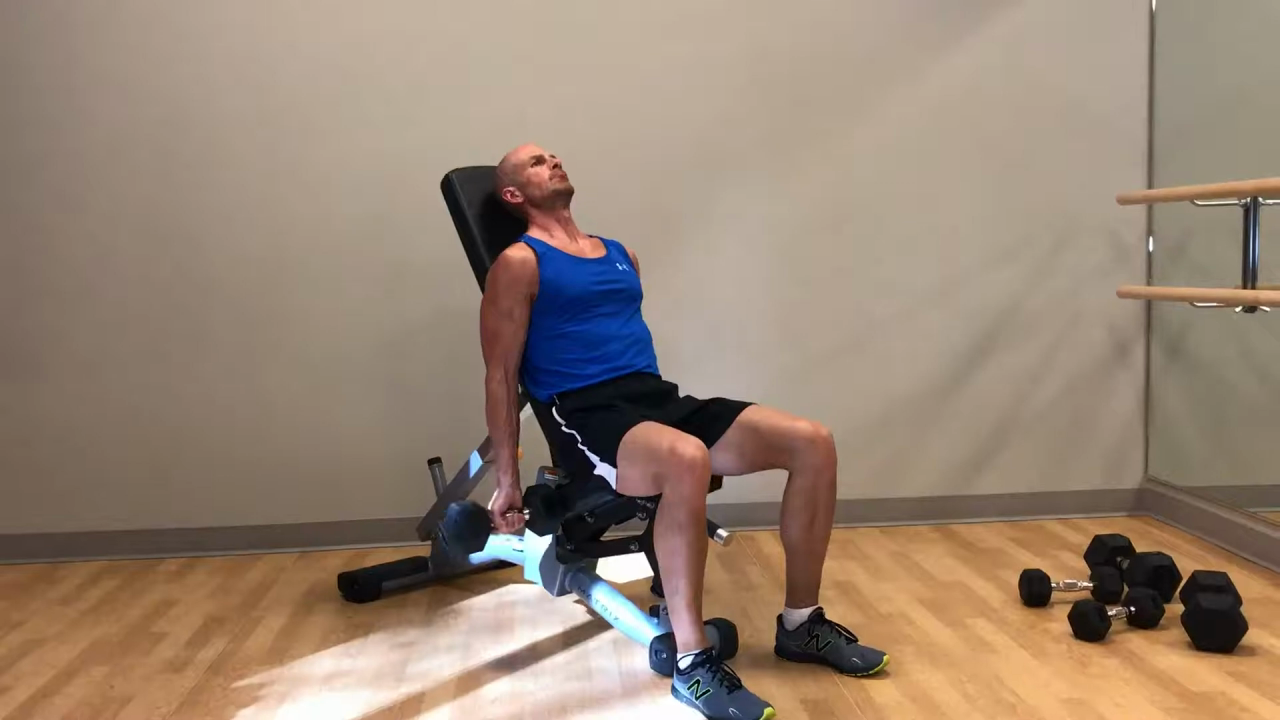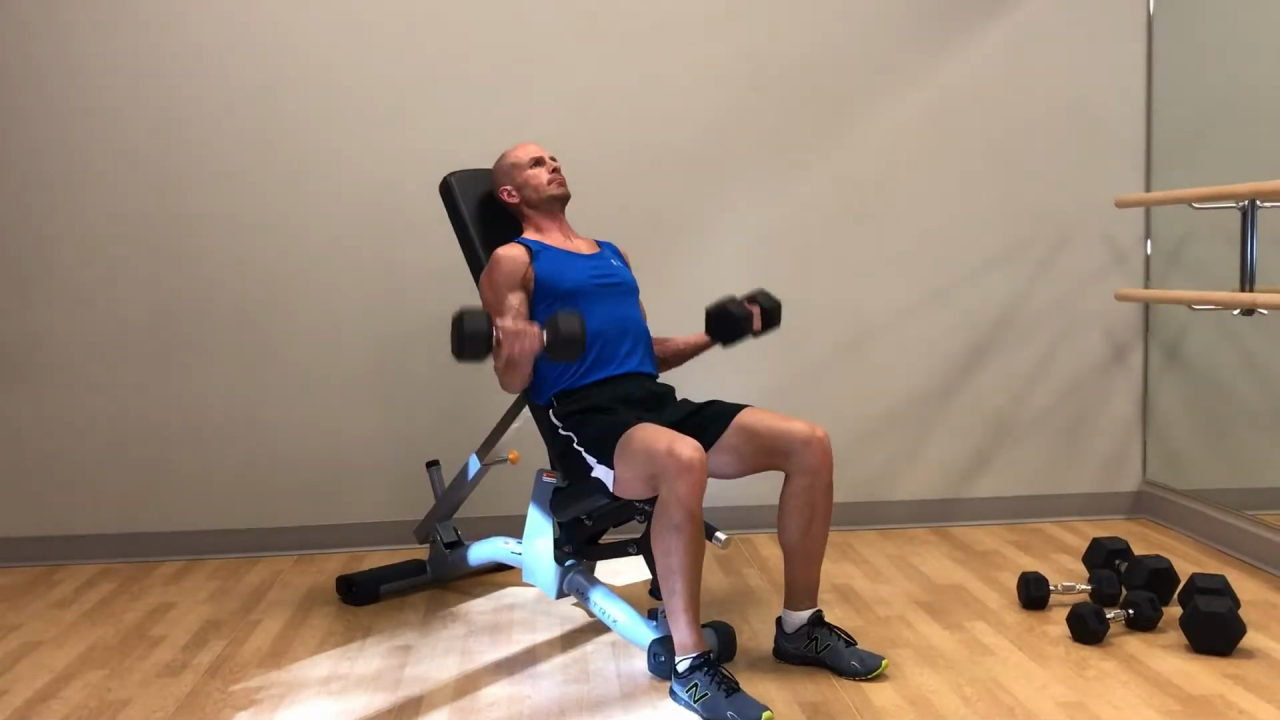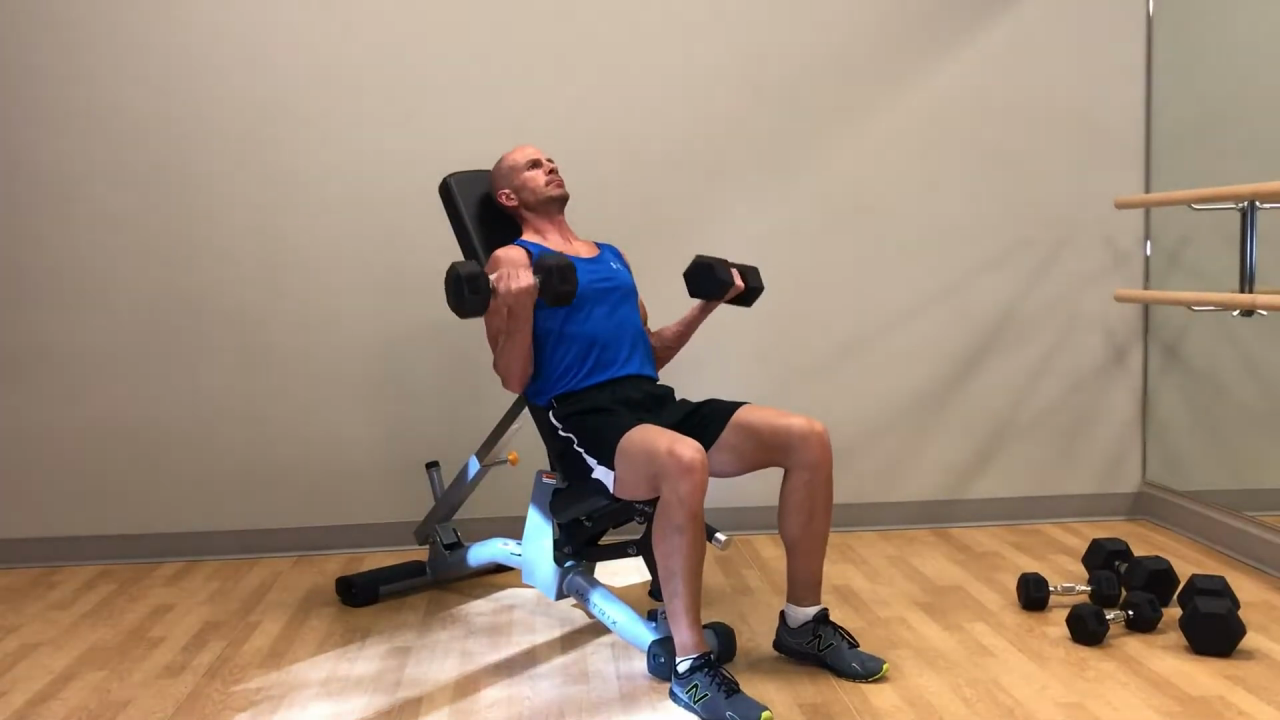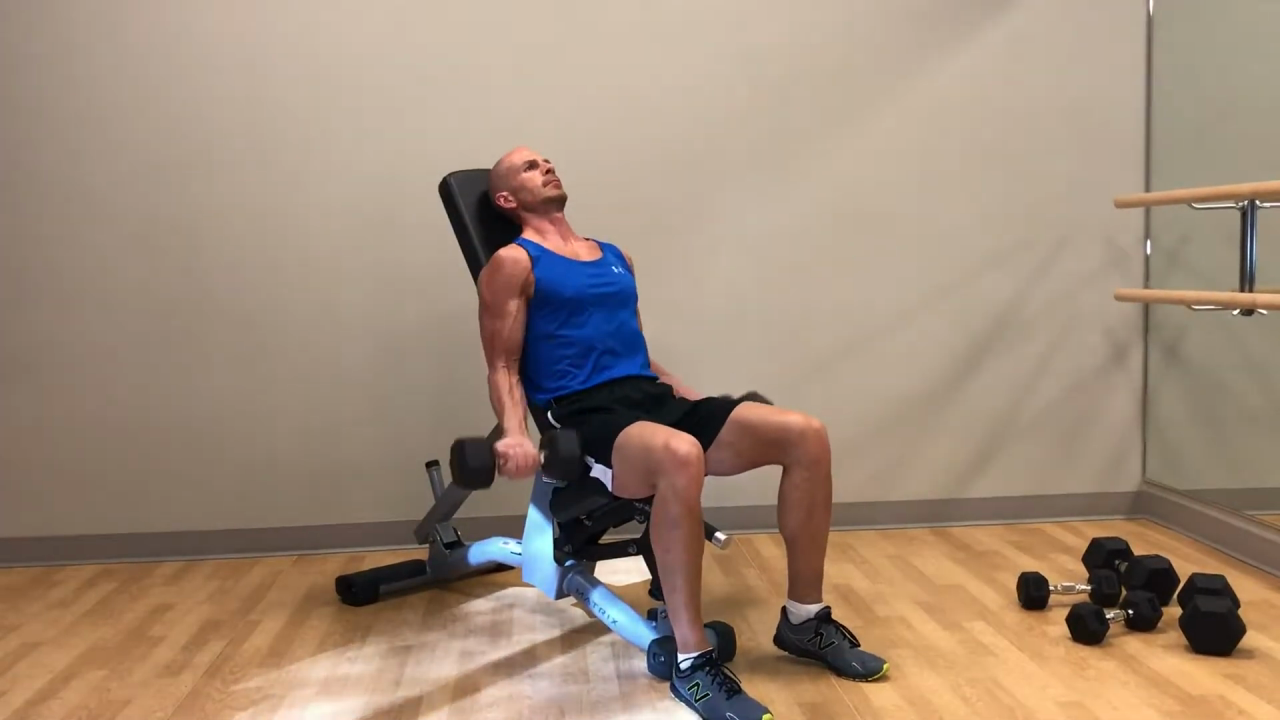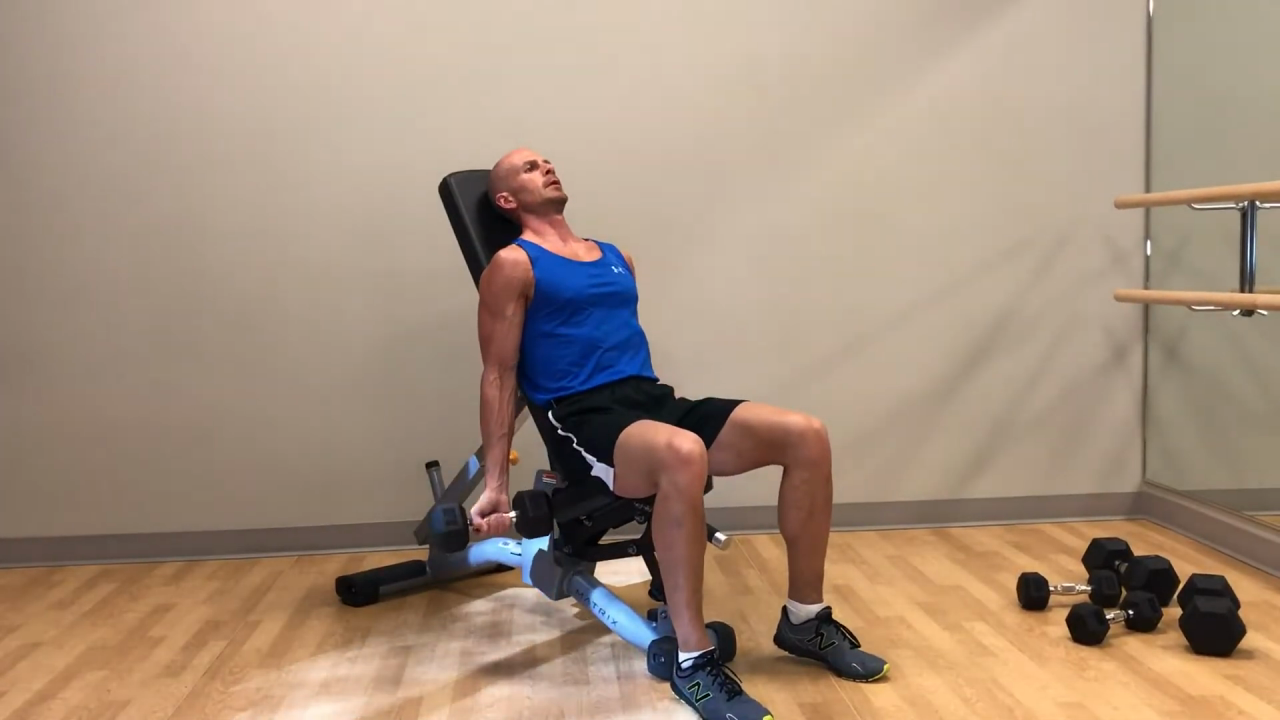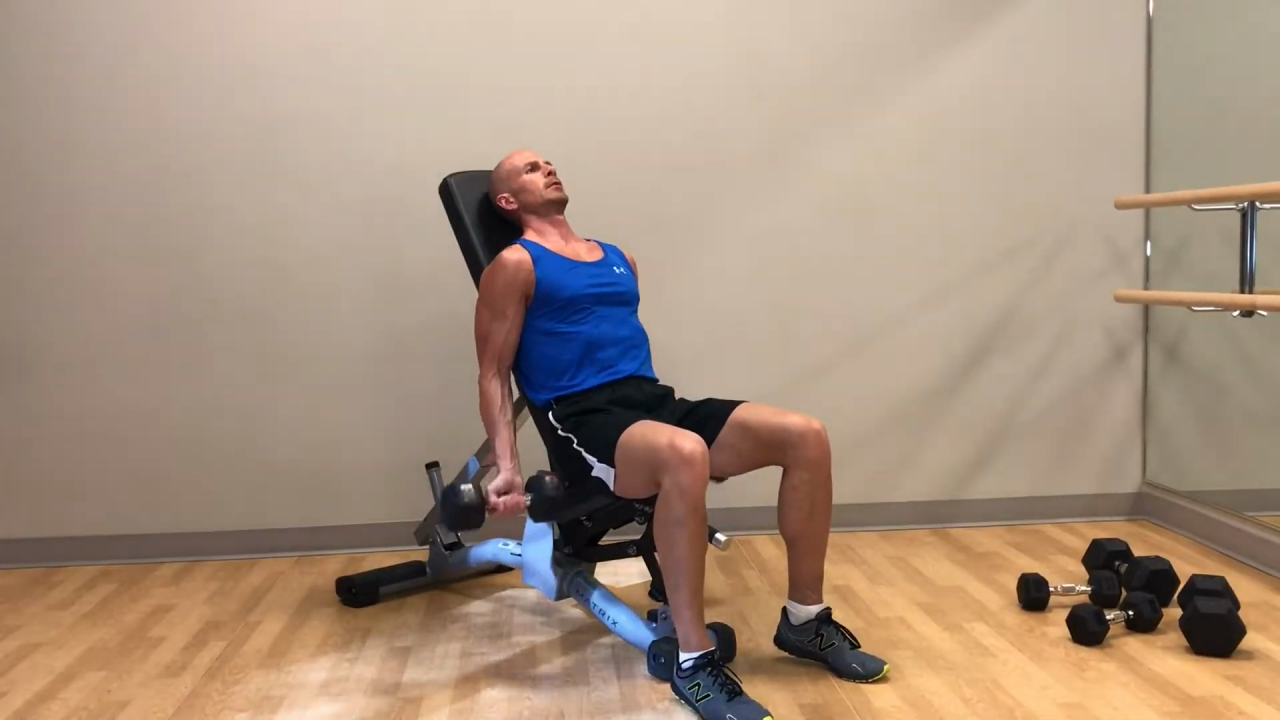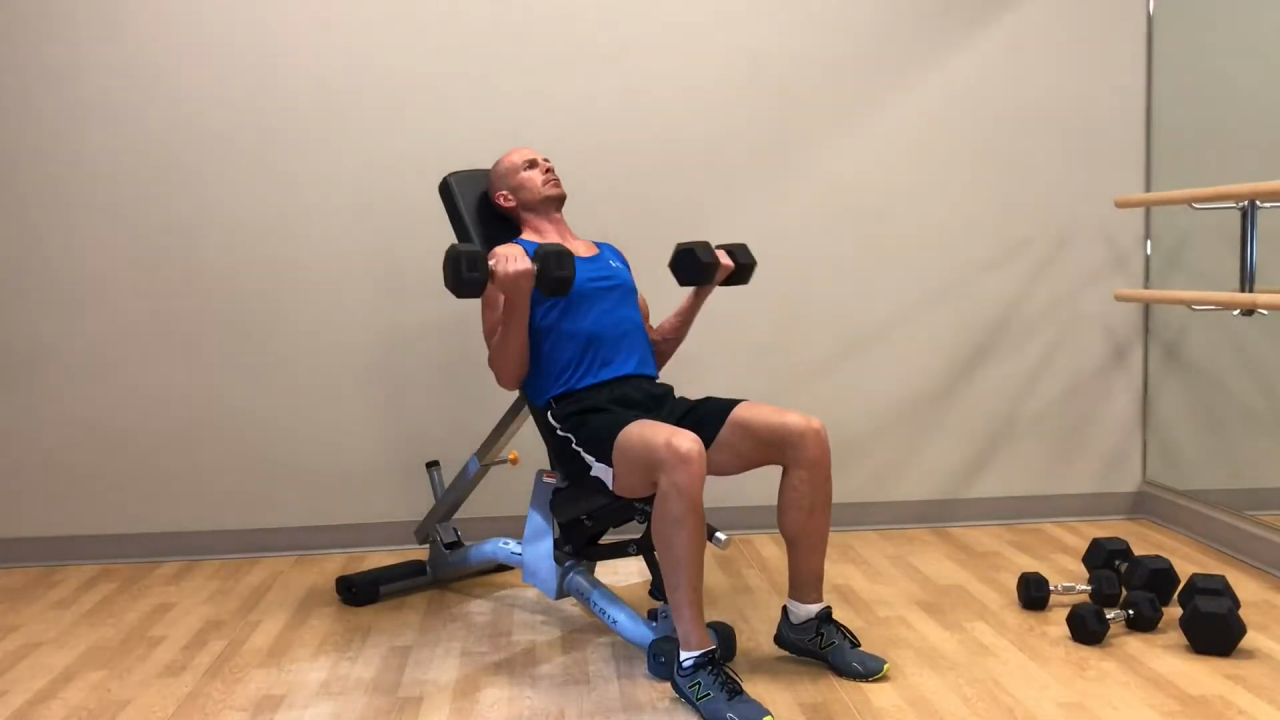
dt=0.7s
person 1, frame 1
left shoulder: (620, 255)
right shoulder: (519, 264)
right elbow: (501, 376)
right wrist: (508, 481)
left hip: (657, 397)
right hip: (588, 416)
left knee: (812, 443)
right knee: (685, 460)
left ankle: (801, 623)
right ankle: (693, 661)
person 1, frame 2
left shoulder: (613, 254)
right shoulder: (513, 260)
right elbow: (509, 374)
left wrist: (715, 336)
right wrist: (517, 348)
left hip: (655, 400)
right hip: (586, 417)
left knee: (809, 444)
right knee: (683, 461)
left ankle: (800, 626)
right ankle: (691, 665)
person 1, frame 3
left shoulder: (612, 257)
right shoulder: (512, 261)
right elbow: (514, 380)
left wrist: (706, 305)
right wrist: (518, 306)
left hip: (653, 402)
right hip: (585, 420)
left knee: (807, 439)
right knee: (683, 462)
left ankle: (803, 622)
right ankle: (690, 666)
person 1, frame 4
left shoulder: (615, 256)
right shoulder: (512, 264)
right elbow: (503, 366)
left wrist: (696, 396)
right wrist: (516, 435)
left hip: (650, 399)
right hip: (585, 419)
left knee: (805, 435)
right knee: (678, 455)
left ankle: (804, 619)
right ankle: (691, 662)
person 1, frame 5
left shoulder: (615, 258)
right shoulder: (513, 265)
right elbow: (499, 377)
right wrist: (495, 485)
left hip: (653, 399)
right hip: (586, 419)
left knee: (805, 435)
right knee: (680, 453)
left ankle: (805, 619)
right ankle: (693, 660)
person 1, frame 6
left shoulder: (618, 258)
right shoulder: (515, 265)
right elbow: (493, 372)
right wrist: (507, 467)
left hip: (654, 400)
right hip: (585, 419)
left knee: (805, 436)
right knee: (685, 455)
left ankle: (805, 619)
right ankle: (694, 661)
person 1, frame 7
left shoulder: (611, 256)
right shoulder: (511, 258)
right elbow: (509, 376)
left wrist: (699, 291)
right wrist: (516, 296)
left hip: (652, 399)
right hip: (584, 418)
left knee: (804, 435)
right knee: (680, 453)
left ankle: (805, 619)
right ankle: (694, 660)
